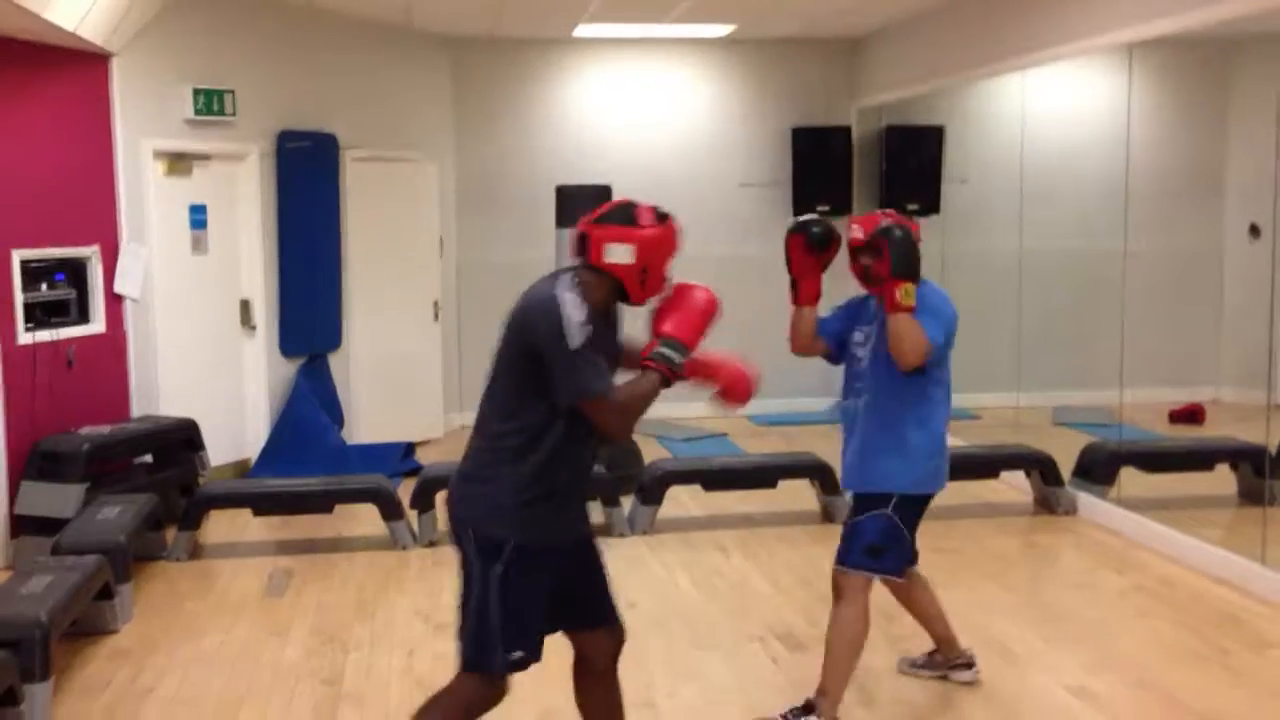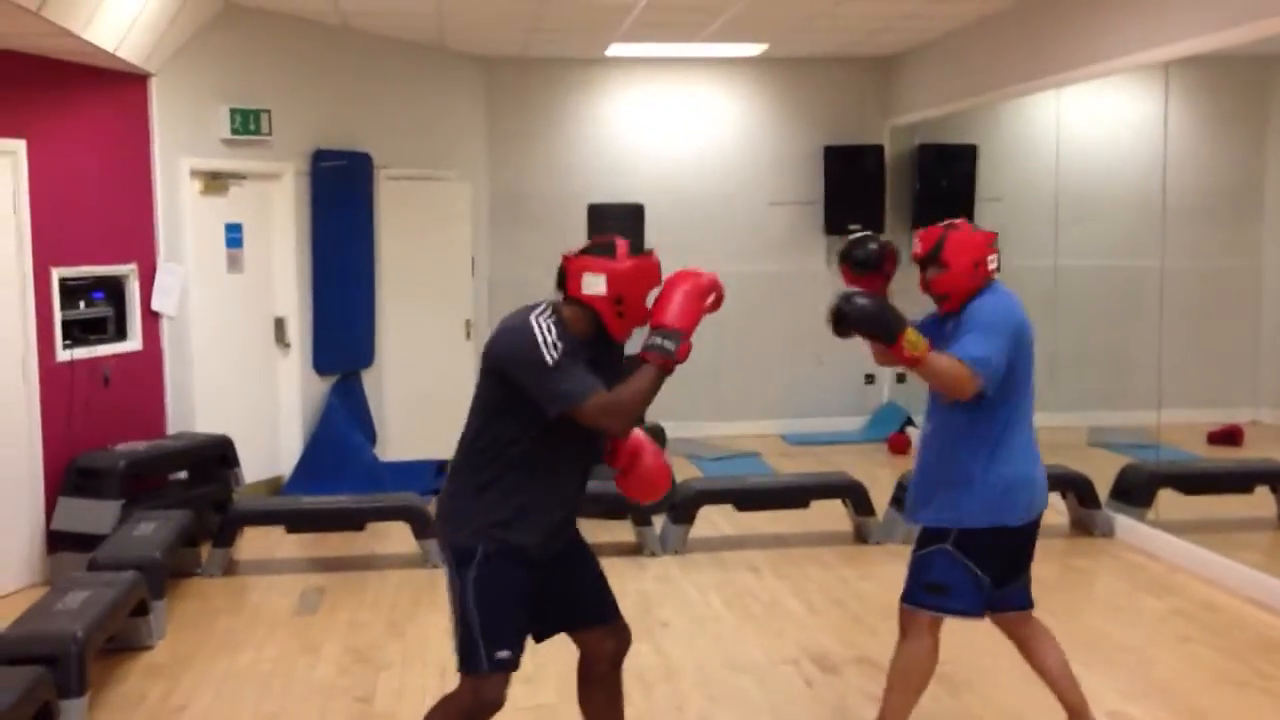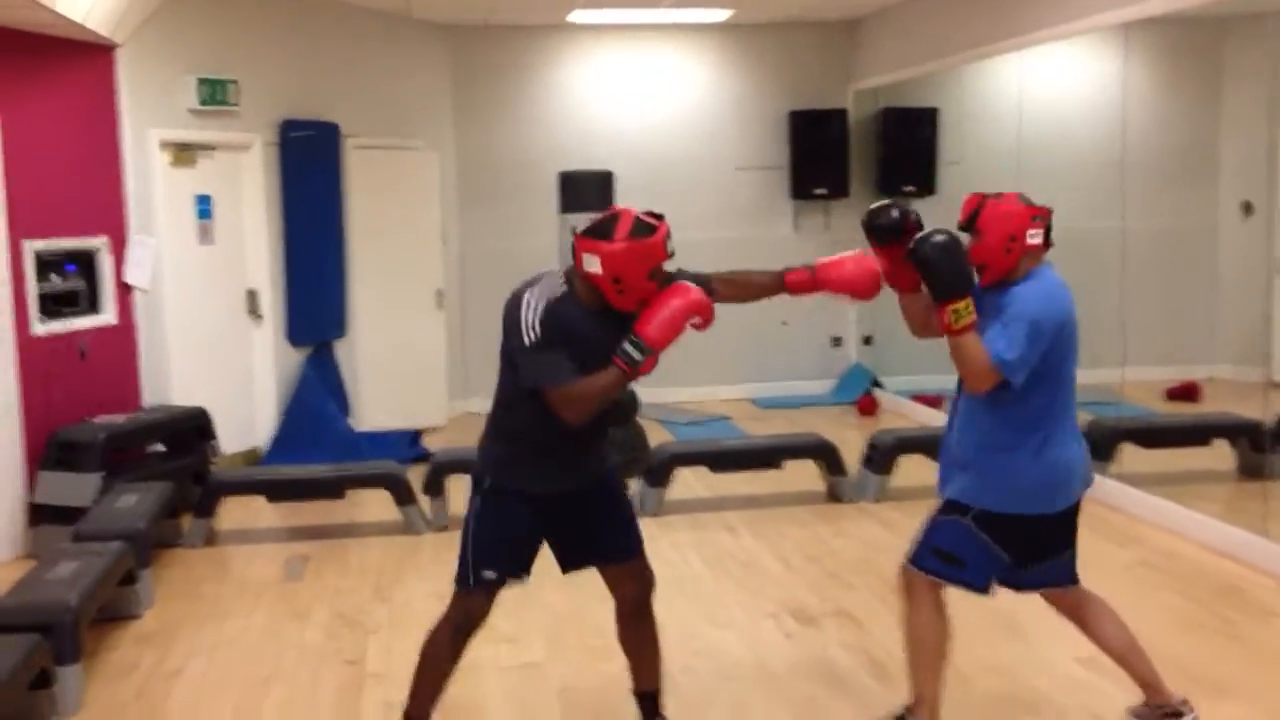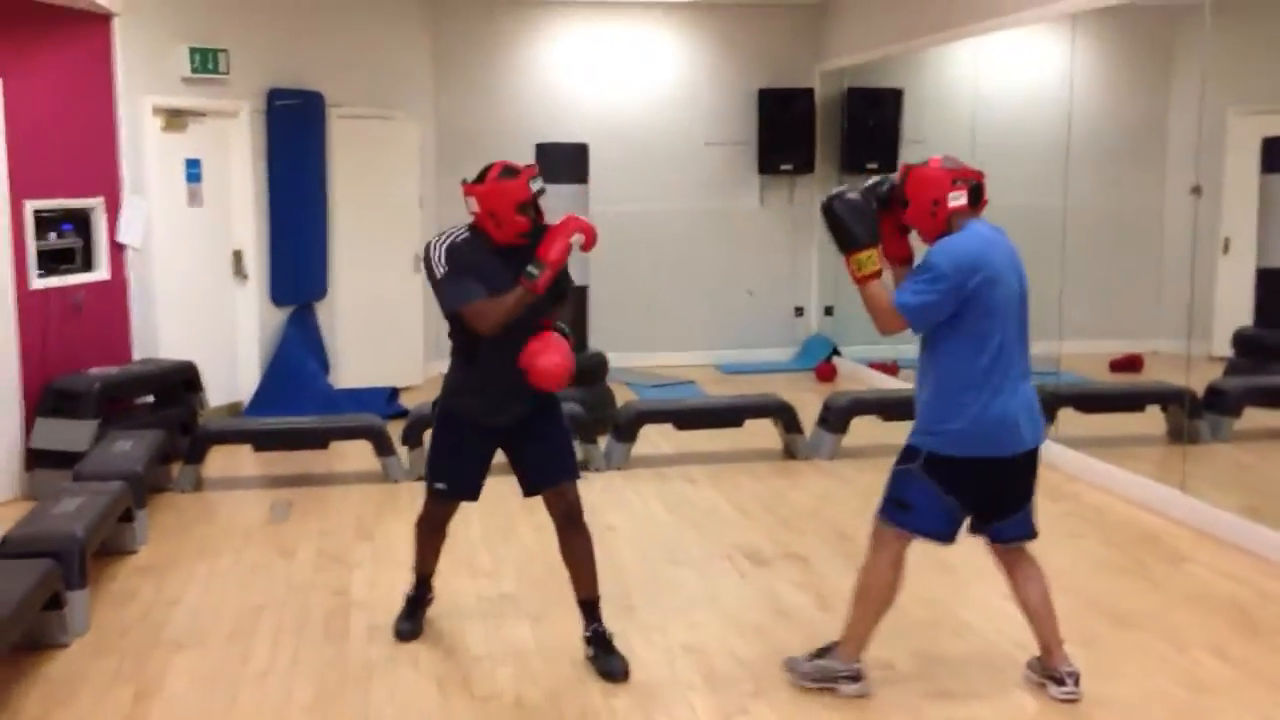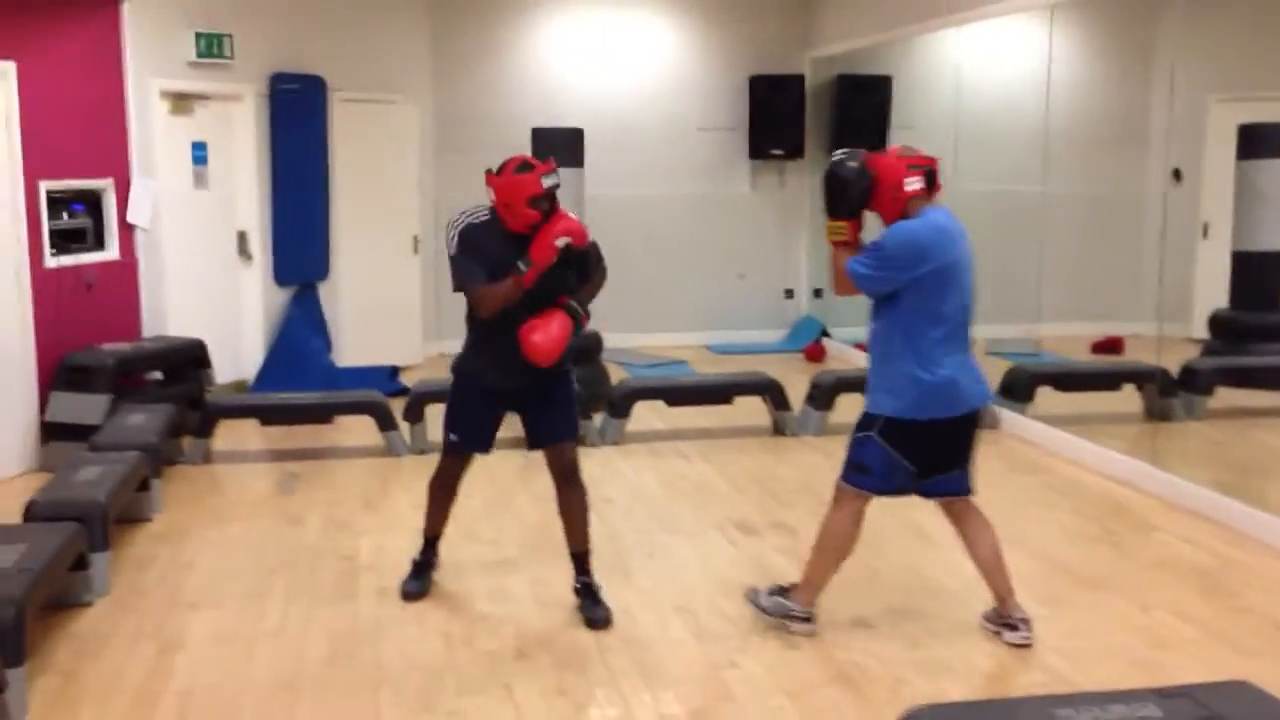
dt=1s
person 1, frame 1
left shoulder: (928, 302)
right shoulder: (862, 307)
left elbow: (909, 355)
right elbow: (804, 345)
left wrist: (900, 283)
right wrist: (806, 280)
left hip: (899, 468)
right hip: (873, 463)
left knee: (851, 579)
right knee: (892, 568)
right ankle: (953, 655)
person 1, frame 2
left shoulder: (992, 311)
right shoulder: (960, 314)
left elbow: (962, 382)
right elbow: (889, 357)
left wrist: (898, 333)
right wrist: (871, 295)
left hip: (977, 498)
right hip: (1007, 494)
left knee: (919, 617)
right knee: (1012, 615)
person 1, frame 3
left shoulder: (1035, 302)
right shoulder: (1012, 291)
left elbow: (978, 376)
right elbow: (923, 325)
left wrist: (956, 297)
right wrist: (900, 259)
left hip: (1001, 482)
right hip: (1050, 475)
left knee: (920, 581)
right knee: (1067, 595)
person 1, frame 4
left shoulder: (959, 255)
right shoulder: (993, 243)
left elbow: (891, 319)
right elbow: (914, 295)
left wrist: (857, 251)
right wrist: (887, 243)
left hip: (956, 432)
right hip: (1014, 427)
left knee: (889, 537)
right knee: (1012, 548)
left ankle: (846, 662)
right ankle: (1057, 666)
person 1, frame 5
left shoulder: (913, 237)
right shoulder: (944, 227)
left elbow: (845, 281)
right elbow: (868, 269)
left wrist: (841, 221)
right wrist: (851, 219)
left hip: (911, 398)
right hip: (959, 393)
left knee: (851, 497)
right knee: (959, 504)
left ankle: (800, 602)
right ankle: (1011, 615)
person 2, frame 1
left shoulder: (592, 304)
right shoulder: (555, 309)
left elbow: (612, 358)
right elbow: (613, 419)
left wrist: (700, 365)
right wrist: (670, 353)
left hip: (554, 514)
right hip: (505, 520)
left knee: (601, 644)
person 2, frame 2
left shoulder: (600, 339)
right shoulder: (528, 338)
right elbow: (608, 416)
left wrist: (628, 445)
right wrist: (669, 339)
left hip: (548, 531)
right hip: (486, 534)
left knee: (607, 645)
person 2, frame 3
left shoulder: (633, 293)
right shoulder: (535, 307)
left elbow: (717, 288)
right elbow: (573, 407)
left wrist: (807, 276)
right wrist: (641, 348)
left hip: (585, 472)
right hip: (514, 477)
left knee: (635, 587)
right knee: (470, 607)
person 2, frame 4
left shoulder: (538, 238)
right shoulder: (450, 252)
right elbow: (485, 322)
left wrist: (552, 333)
right wrist: (541, 267)
left hip: (533, 400)
right hip: (469, 407)
left knee: (568, 509)
right knee: (437, 509)
left ankle: (595, 631)
right ankle: (420, 594)
person 2, frame 5
left shoulder: (564, 229)
right shoulder: (469, 233)
left elbow: (595, 274)
right elbow: (484, 305)
left wrist: (571, 310)
right wrist: (535, 263)
left hip: (546, 367)
right hip: (483, 370)
left knee: (566, 467)
right knee: (451, 466)
left ankle: (584, 581)
right ankle: (426, 559)
